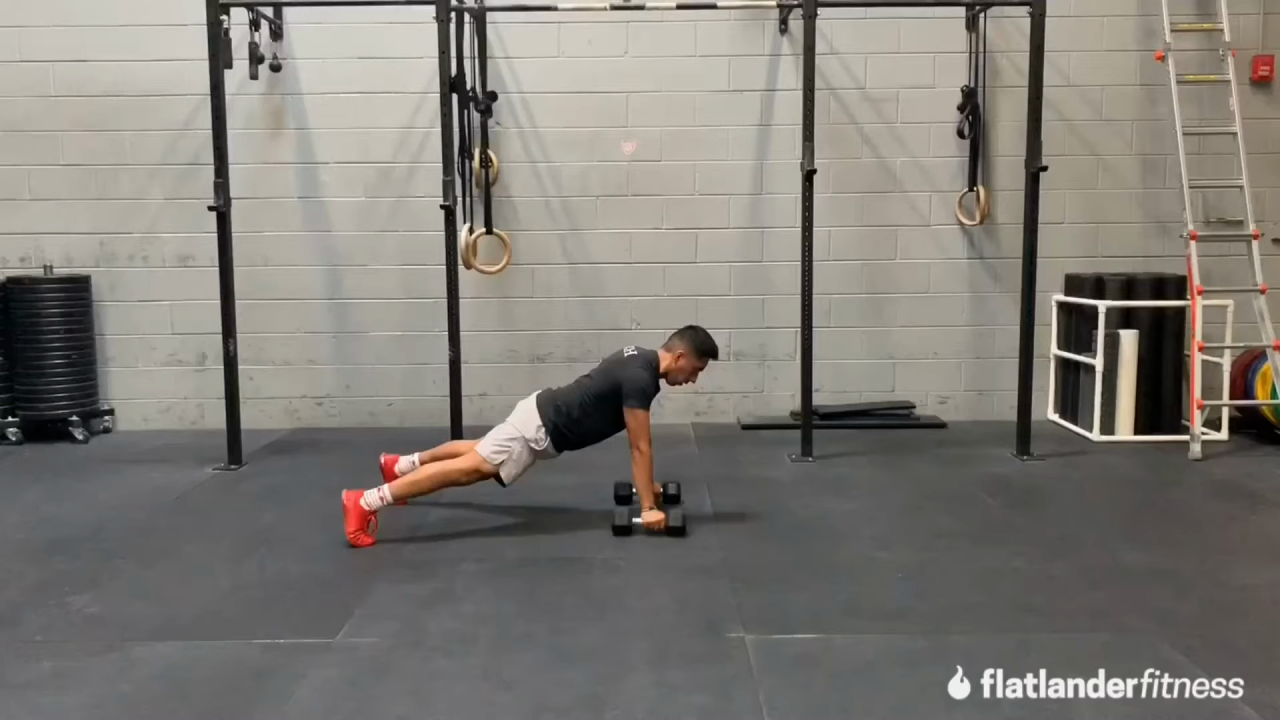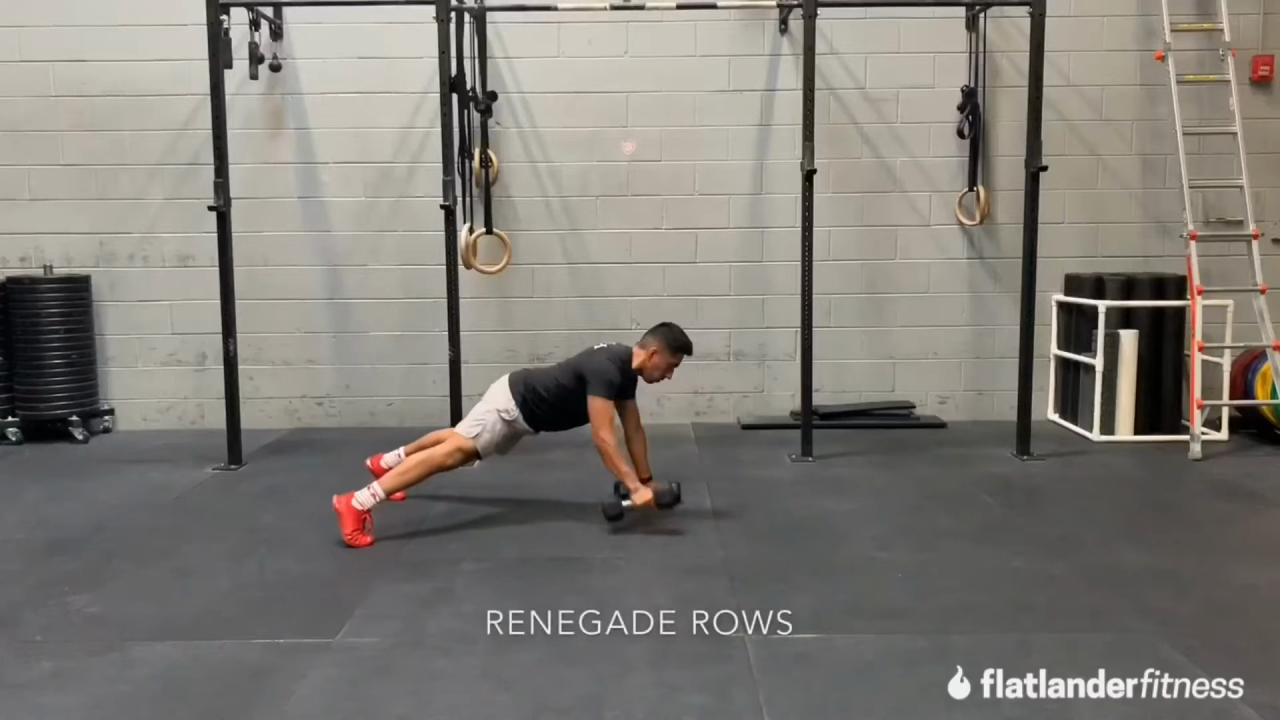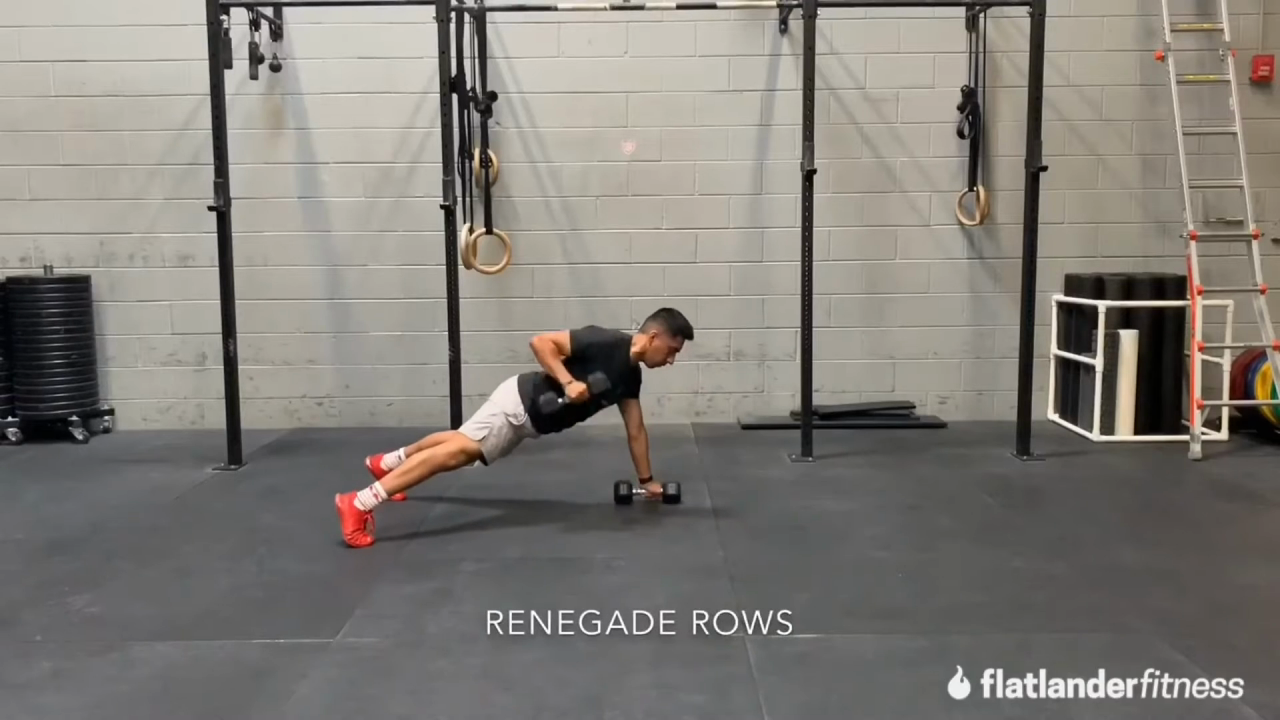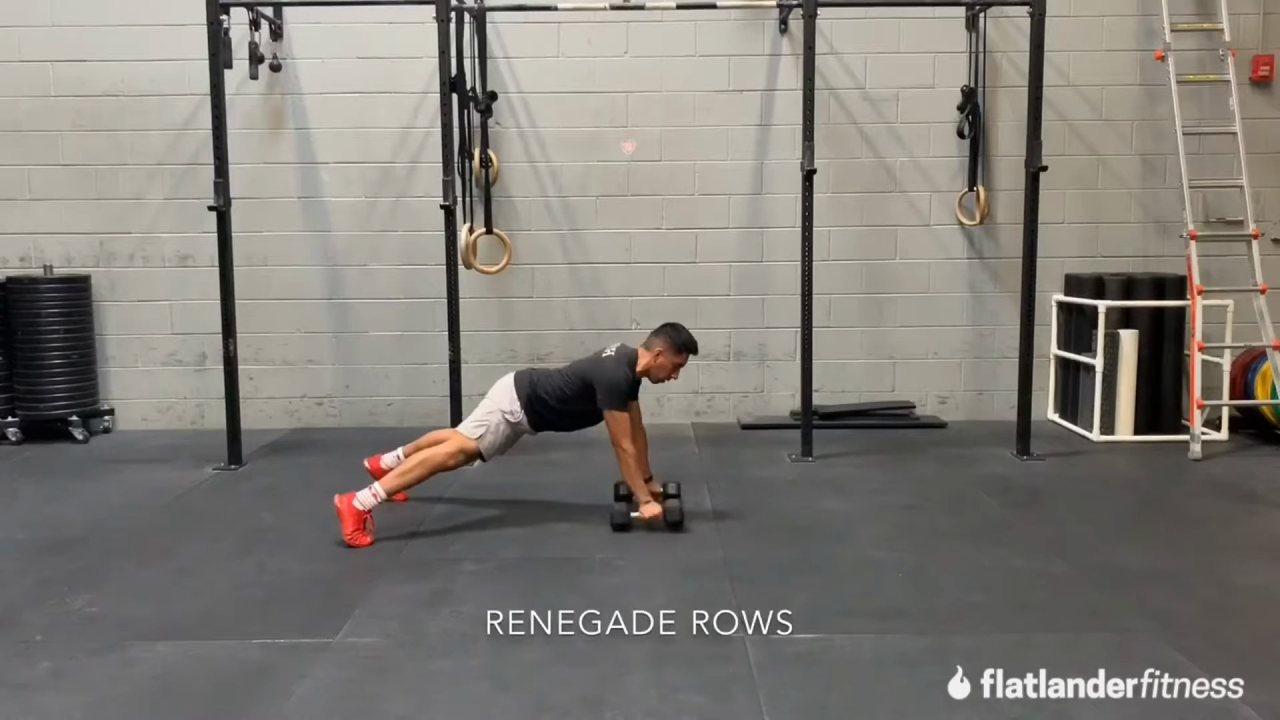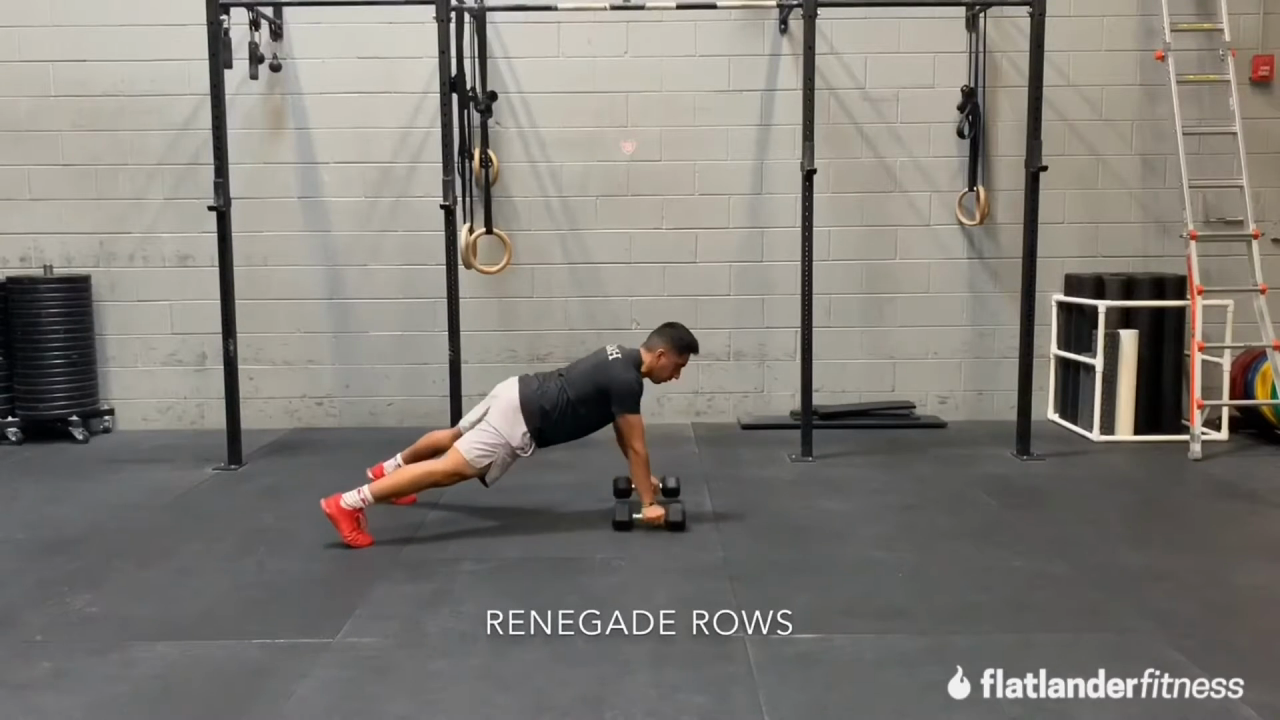
dt=0.5s
person 1, frame 1
left shoulder: (641, 361)
right shoulder: (640, 378)
left elbow: (639, 442)
right elbow: (640, 446)
left wrist: (648, 483)
right wrist: (648, 506)
left hip: (544, 415)
right hip: (541, 426)
left knee: (477, 450)
right knee: (471, 468)
left ankle: (400, 465)
right ankle: (365, 502)
person 1, frame 2
left shoulder: (624, 367)
right shoulder: (608, 368)
left elbow: (634, 429)
right elbow: (603, 437)
left wrist: (646, 479)
right wrist: (634, 489)
left hip: (524, 409)
right hip: (514, 402)
left knee: (460, 438)
right knee: (454, 451)
left ankle: (388, 462)
right ankle: (358, 503)
person 1, frame 3
left shoulder: (631, 372)
right shoulder: (605, 341)
left elbow: (635, 429)
right elbow: (541, 342)
left wrist: (647, 480)
right wrist: (569, 384)
left hip: (533, 416)
right hip: (521, 402)
left knee: (460, 441)
right knee: (457, 451)
left ankle: (386, 462)
right ankle: (359, 503)
person 1, frame 4
left shoulder: (630, 370)
right shoulder: (615, 374)
left elbow: (637, 430)
right elbow: (623, 444)
left wrist: (649, 482)
right wrist: (643, 500)
left hip: (527, 405)
right hip: (518, 401)
left knee: (458, 438)
right knee: (455, 451)
left ankle: (386, 463)
right ankle: (359, 503)
person 1, frame 5
left shoulder: (622, 357)
right shoulder: (627, 380)
left elbow: (623, 434)
right elbow: (637, 447)
left wrist: (644, 475)
right wrist: (648, 503)
left hip: (517, 391)
right hip: (522, 418)
left knee: (453, 437)
right knee: (452, 468)
left ankle: (388, 469)
right ankle: (349, 503)
